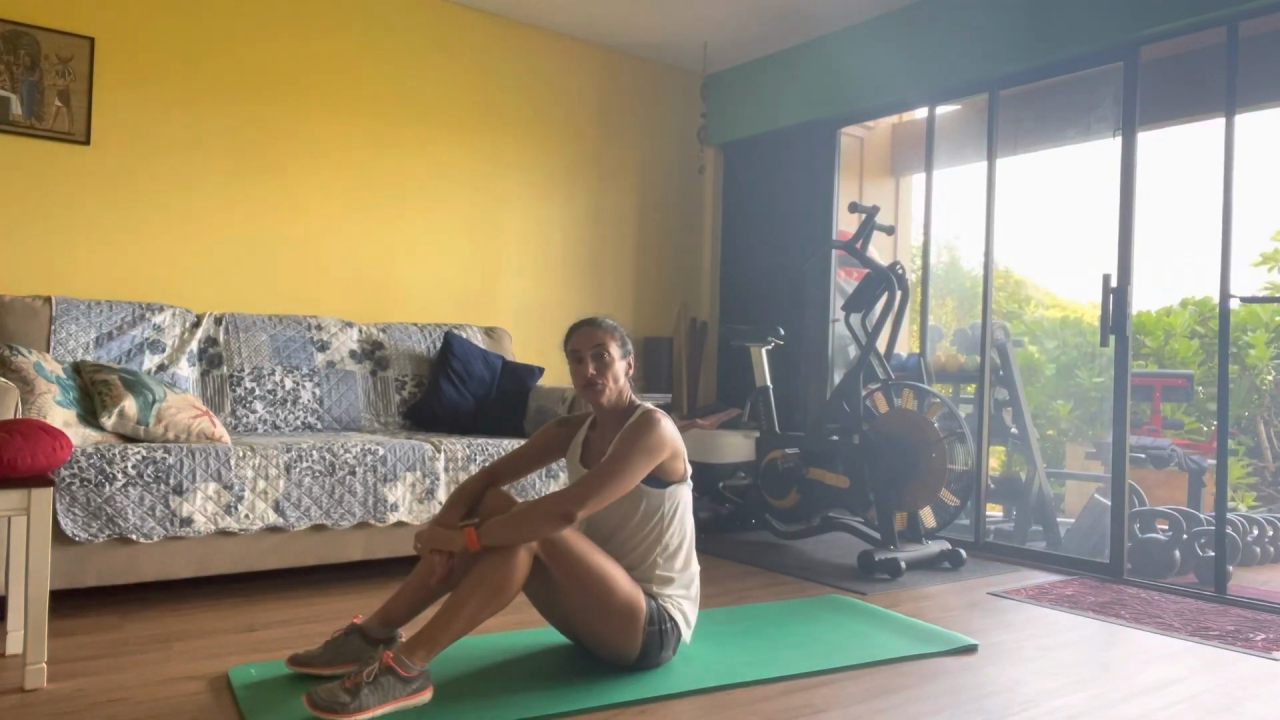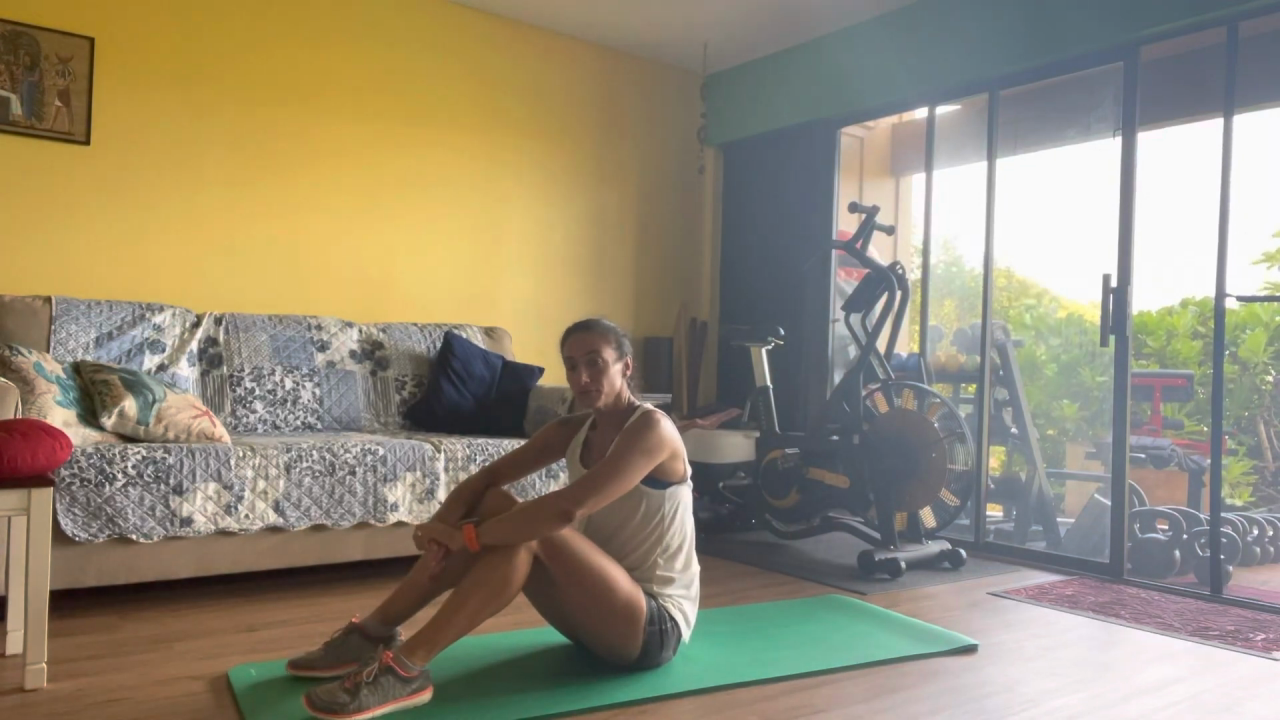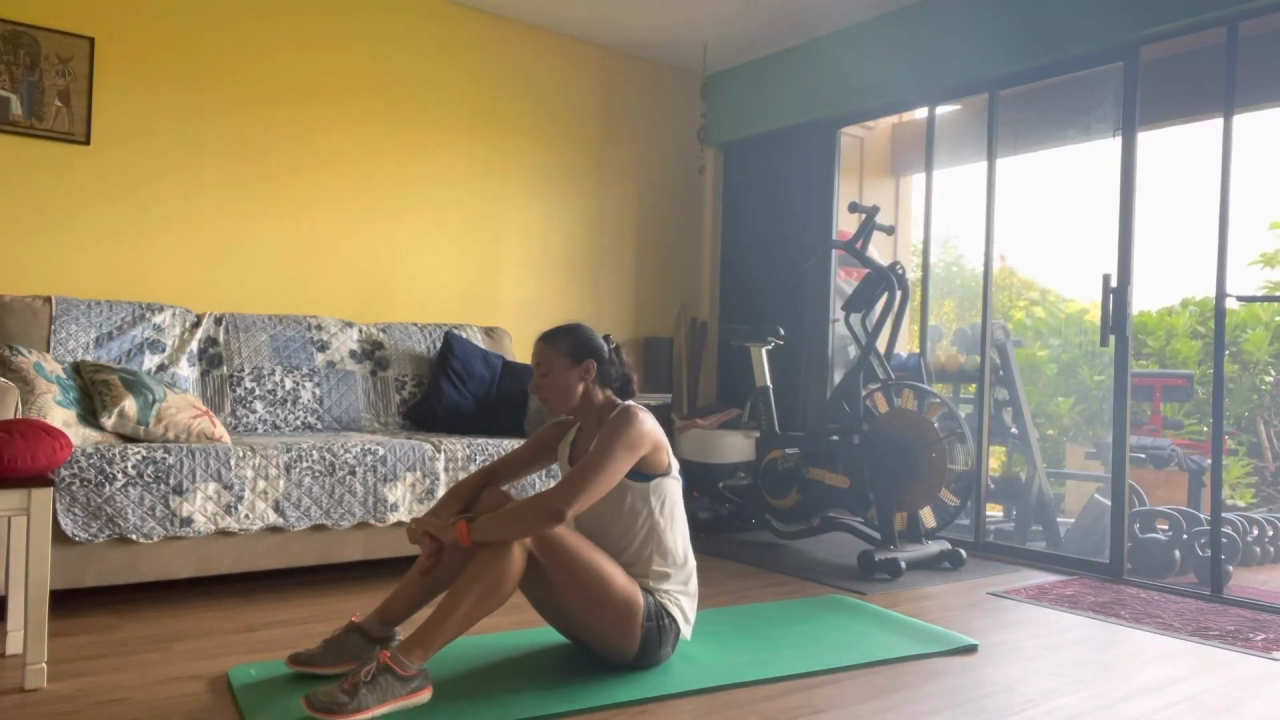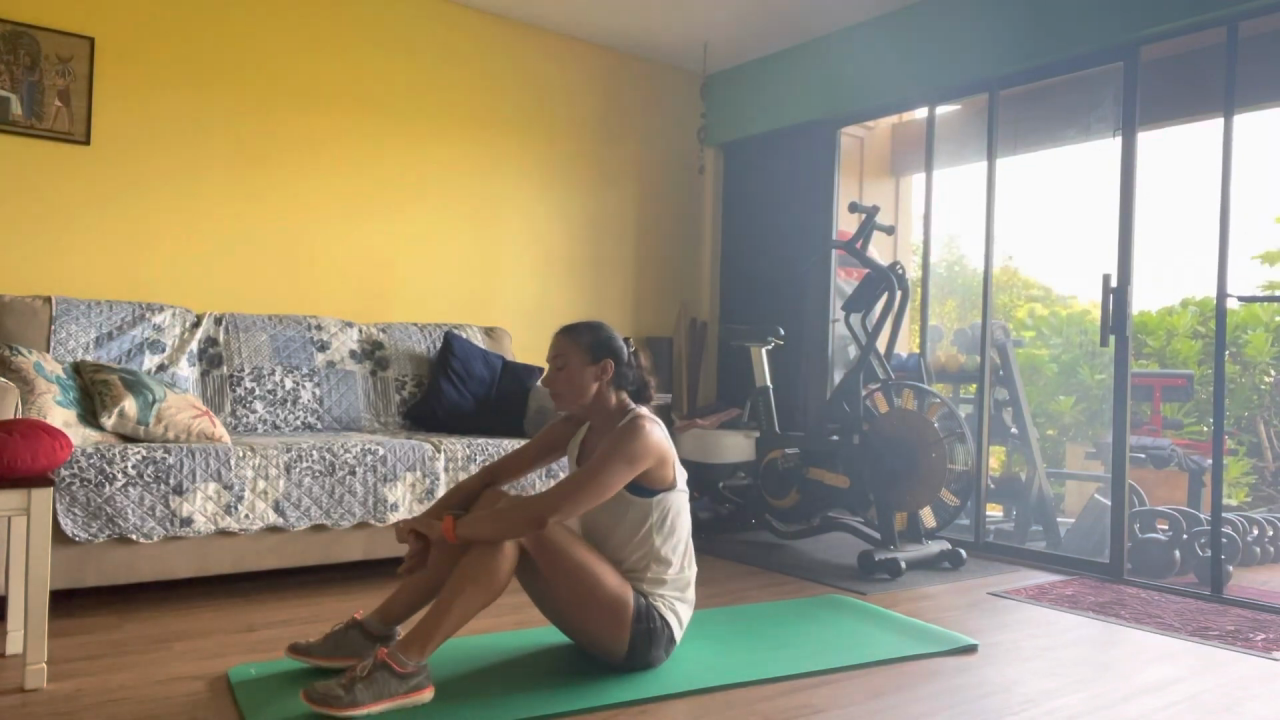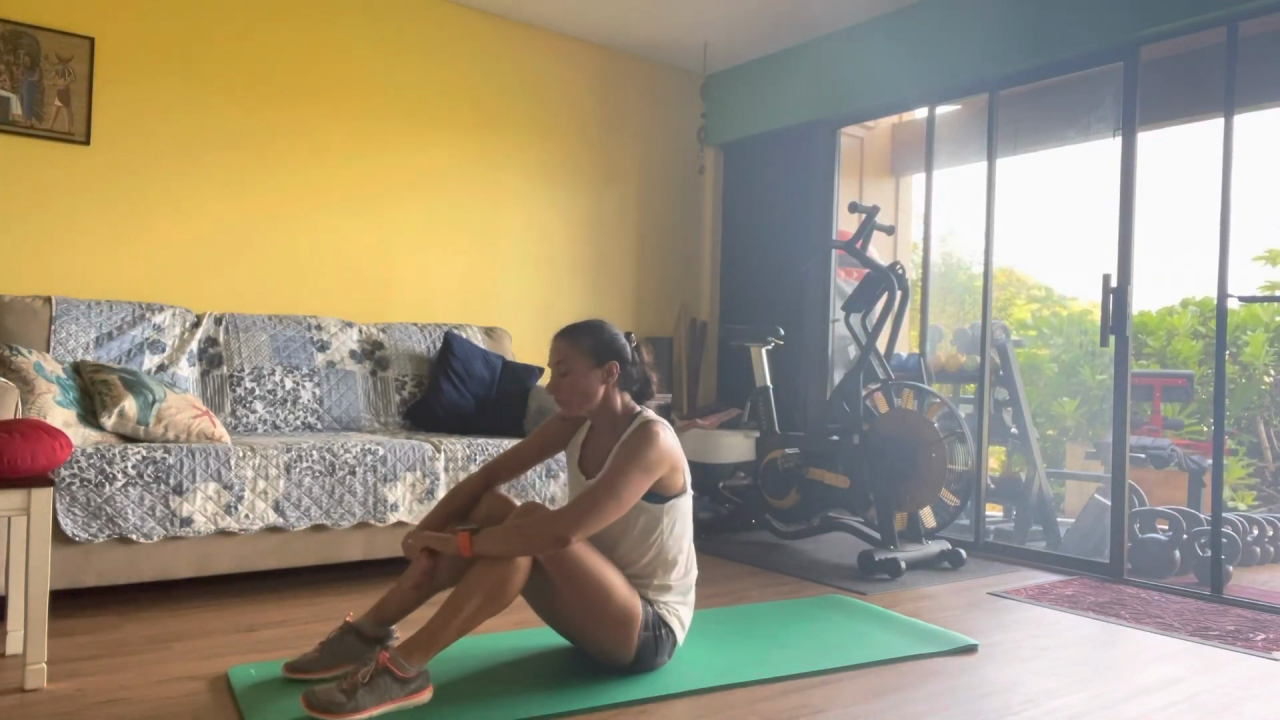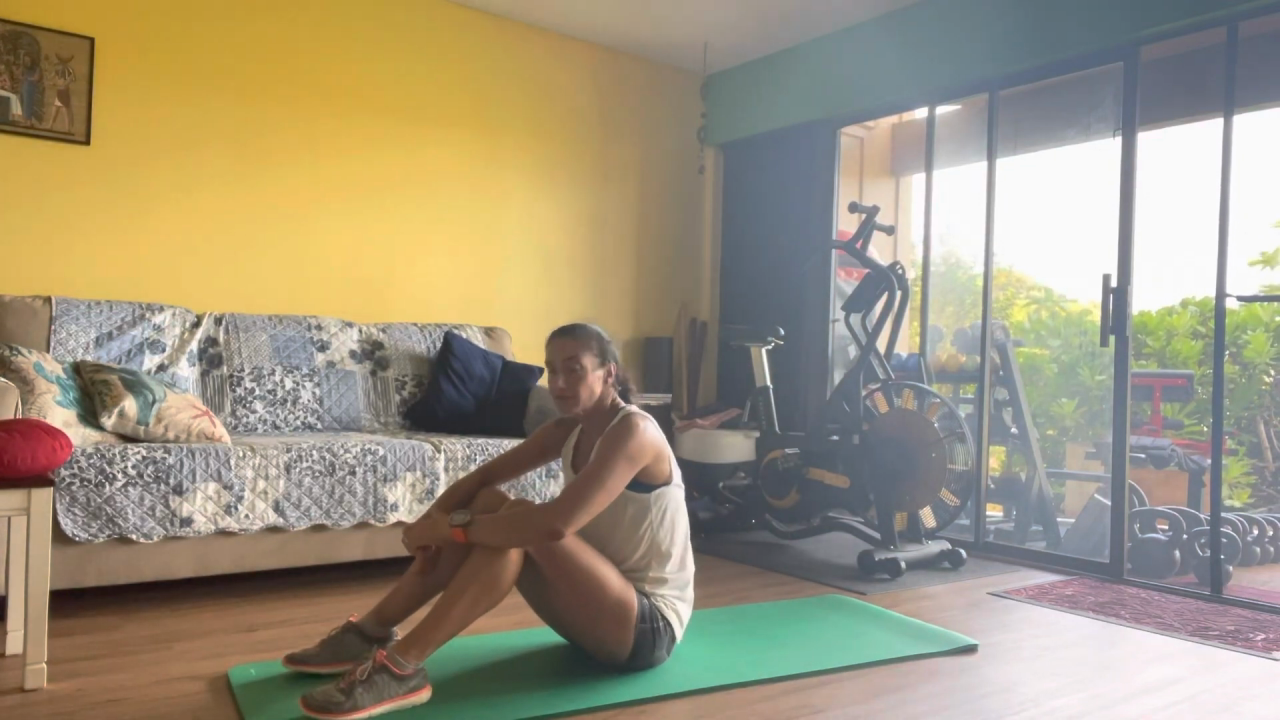
dt=0.5s
person 1, frame 1
left shoulder: (652, 427)
right shoulder: (573, 431)
left elbow: (569, 510)
right elbow: (484, 478)
left wrist: (464, 537)
right wrist: (442, 527)
left hip: (655, 623)
right hip: (598, 610)
left knee: (533, 529)
right knee: (490, 506)
left ankle: (406, 667)
right ankle: (374, 634)
person 1, frame 2
left shoulder: (651, 428)
right shoulder: (574, 431)
left elbow: (568, 509)
right elbow: (484, 478)
left wrist: (466, 536)
right wrist: (441, 527)
left hip: (654, 625)
right hip: (597, 608)
left knee: (530, 530)
right knee: (491, 505)
left ankle: (406, 668)
right ankle: (373, 632)
person 1, frame 3
left shoulder: (632, 423)
right shoulder: (565, 433)
left elbow: (559, 508)
right elbow: (483, 478)
left wrist: (459, 530)
right wrist: (435, 522)
left hip: (652, 623)
right hip: (598, 609)
left knee: (523, 529)
right knee: (490, 504)
left ankle: (403, 668)
right ankle: (373, 633)
person 1, frame 4
left shoulder: (640, 434)
right shoulder: (577, 427)
left elbow: (543, 514)
right elbow: (490, 476)
left wrist: (446, 529)
right wrist: (425, 524)
left hip: (648, 624)
right hip: (599, 602)
left knee: (519, 519)
right knee: (490, 504)
left ankle: (402, 666)
right ankle: (374, 631)
person 1, frame 5
left shoulder: (651, 439)
right shoulder: (574, 425)
left elbow: (563, 532)
right elbow: (486, 477)
left wrist: (458, 541)
right wrist: (426, 533)
left hip: (649, 629)
right hip: (597, 605)
left knee: (532, 522)
right knee: (491, 507)
left ankle: (403, 668)
right ankle: (368, 632)
person 1, frame 6
left shoulder: (633, 430)
right shoulder: (567, 431)
left elbow: (558, 523)
right elbow: (480, 478)
left wrist: (452, 527)
right wrist: (431, 524)
left hip: (647, 626)
right hip: (595, 608)
left knee: (521, 524)
right knee: (486, 503)
left ankle: (400, 668)
right ankle: (370, 633)
